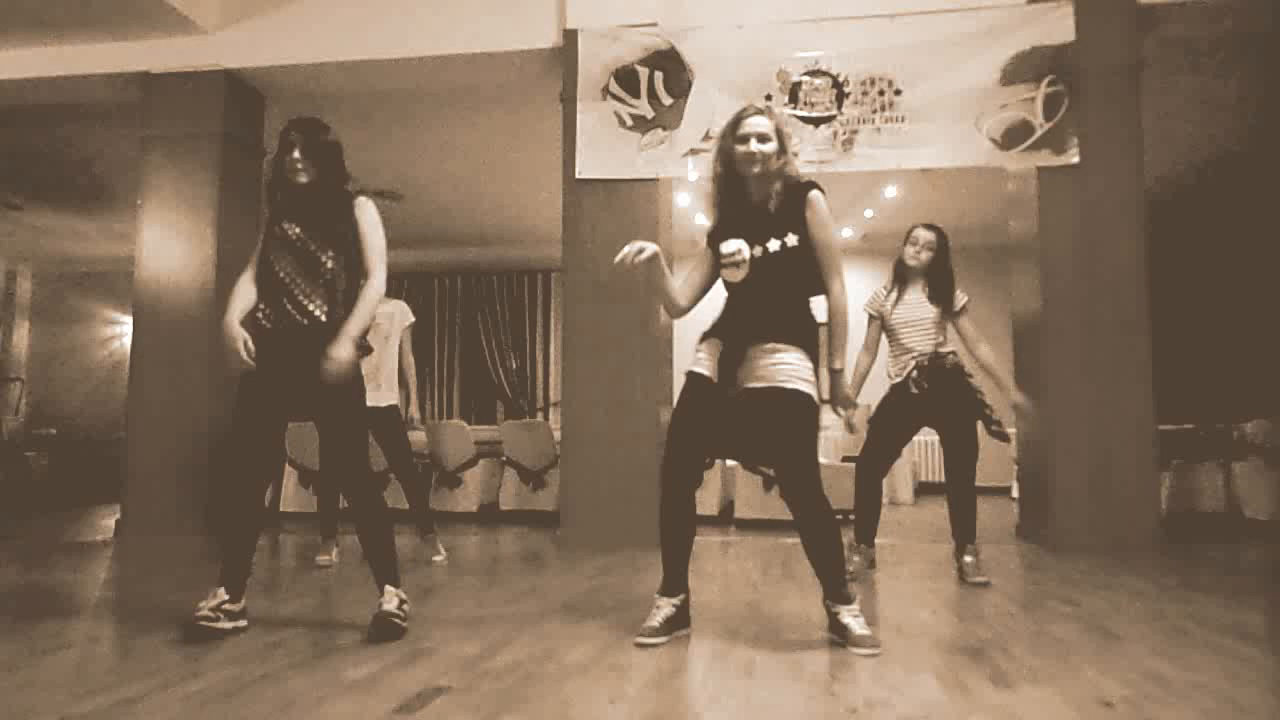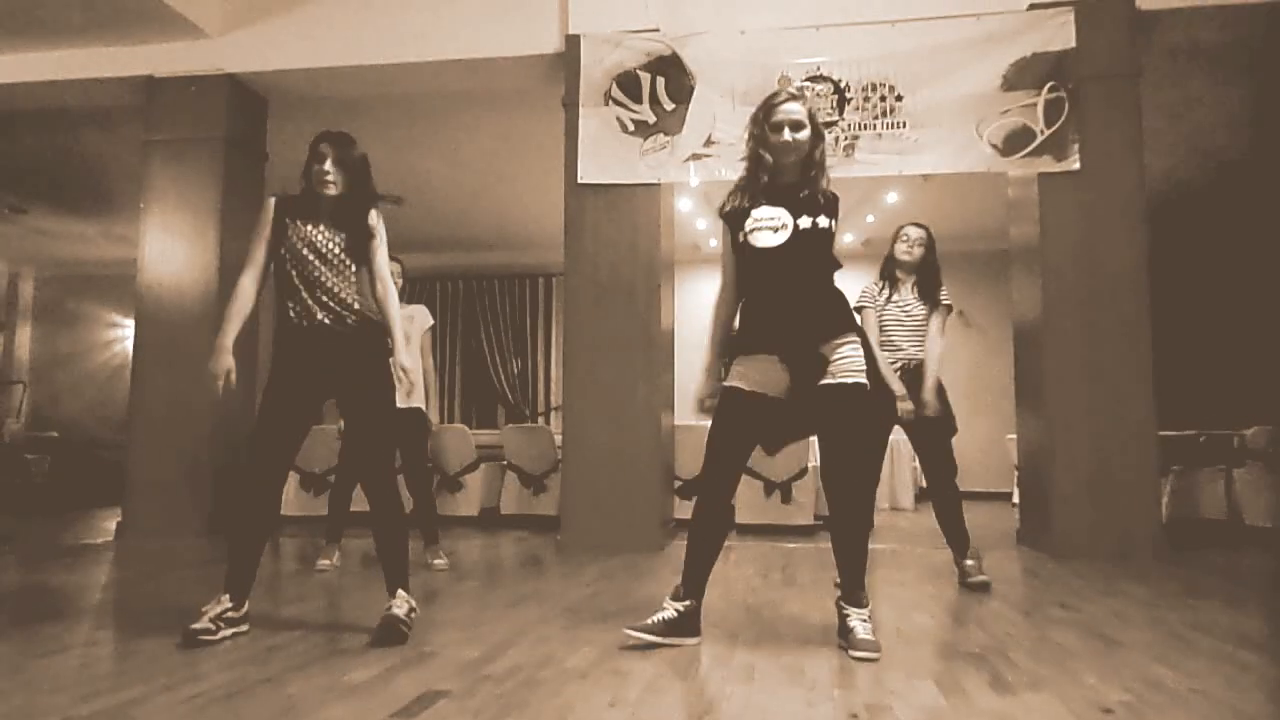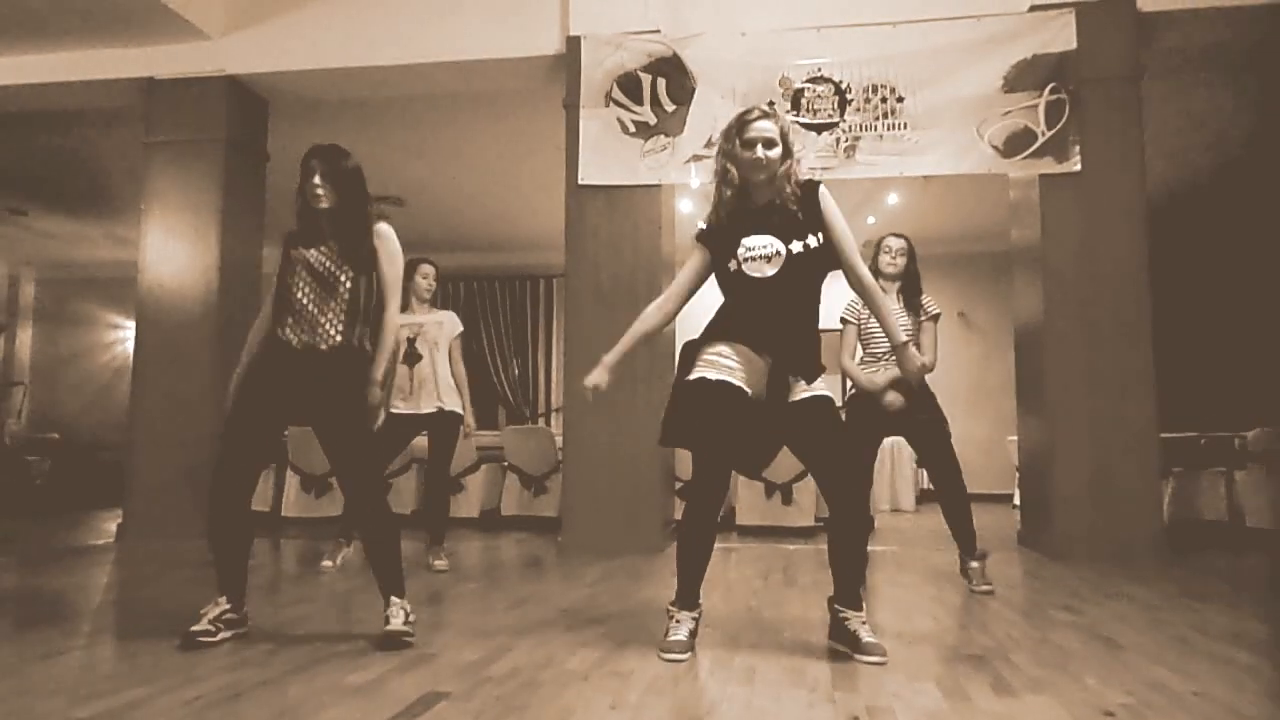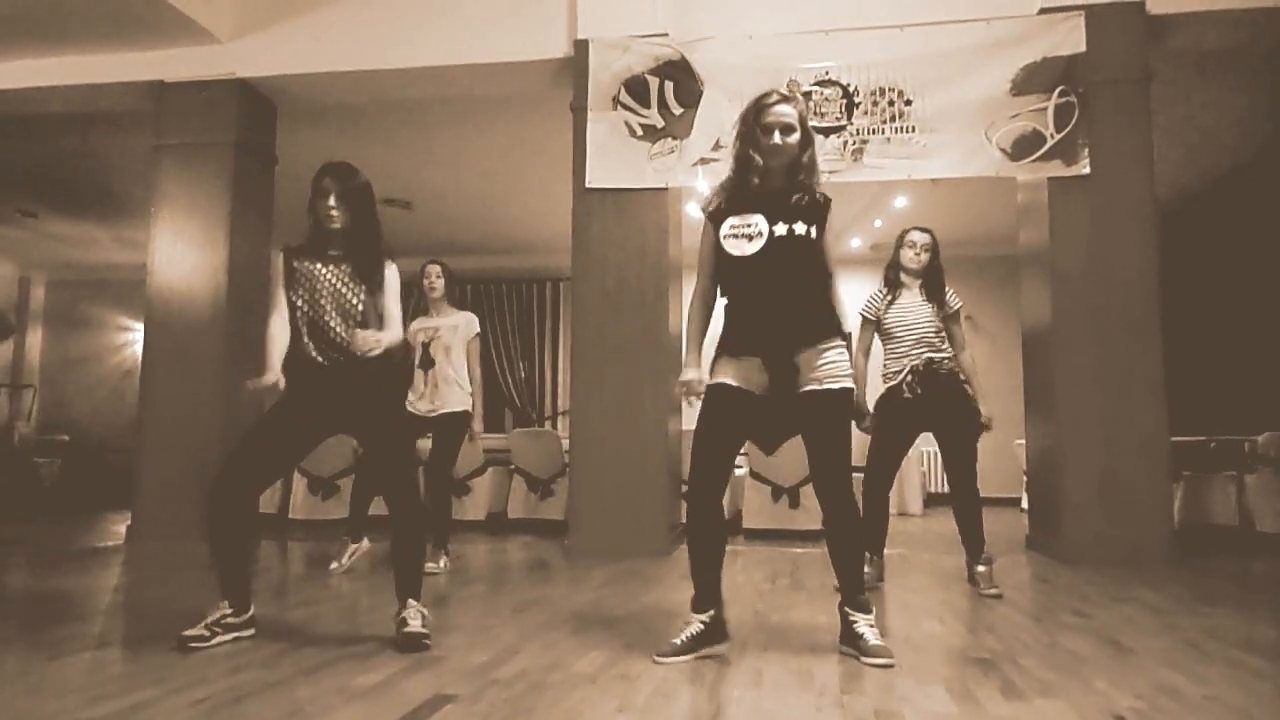
dt=0.5s
person 1, frame 1
left shoulder: (805, 199)
right shoulder: (724, 225)
left elbow: (835, 288)
right elbow: (679, 303)
left wrist: (835, 364)
right wrist: (655, 259)
left hip: (781, 354)
right hip: (720, 352)
left knee: (798, 482)
right knee: (676, 472)
left ankle: (842, 606)
right ankle: (673, 601)
person 1, frame 2
left shoulder: (825, 201)
right shoulder: (742, 203)
right elbow: (730, 293)
right wrist: (710, 371)
left hip: (831, 350)
right hip: (760, 355)
left knee: (849, 482)
right knee: (715, 479)
left ankle: (854, 610)
right ankle: (685, 606)
person 1, frame 3
left shoulder: (812, 199)
right shoulder: (721, 228)
left elbow: (857, 271)
right elbow: (670, 298)
left wrist: (900, 340)
right wrist: (610, 359)
left hip: (798, 365)
right hip: (730, 357)
left knee: (849, 491)
right knee: (708, 488)
left ankle: (848, 614)
right ankle: (684, 613)
person 1, frame 4
left shoulder: (814, 204)
right shoulder: (726, 203)
left elbow: (828, 289)
right elbow: (705, 285)
left wrist: (852, 375)
right wrist: (692, 360)
left hip: (815, 348)
right hip: (741, 354)
left knee: (835, 487)
right knee: (703, 483)
left ankle: (856, 616)
right ankle: (707, 615)
person 2, frame 1
left shoulder: (355, 207)
right shoulder: (277, 212)
left elbow: (375, 279)
right elbow: (254, 271)
left wrist: (346, 340)
right wrist: (232, 317)
left hip: (330, 355)
right hip: (269, 355)
left knee: (350, 472)
right knee: (243, 473)
left ankle: (390, 592)
right ankle: (230, 595)
person 2, frame 2
left shoulder: (367, 220)
right shoulder: (279, 210)
left elbow: (384, 283)
right elbow: (252, 276)
left wrist: (400, 344)
right wrist: (224, 344)
left hip: (361, 353)
right hip: (298, 352)
left knee: (376, 474)
right knee: (261, 472)
left ankle: (399, 596)
right ankle: (233, 600)
person 2, frame 3
left shoulder: (376, 236)
right shoulder: (291, 244)
left elbow: (390, 310)
right elbow: (269, 316)
left wrist: (374, 381)
right wrist: (237, 380)
left hip: (337, 376)
right hip: (277, 373)
left knee: (362, 490)
right knee: (228, 483)
left ankle: (395, 603)
right ankle: (230, 604)
person 2, frame 4
left shoulder: (380, 265)
right shoulder: (289, 260)
left elbow: (393, 327)
right elbow: (280, 318)
left wrist: (380, 339)
right wrist: (274, 369)
left hip: (370, 388)
right hip: (309, 389)
left knee: (404, 496)
right knee: (228, 490)
left ankle: (410, 606)
right ankle: (237, 609)
person 3, frame 1
left shoulder: (950, 296)
right shoulder: (883, 297)
left elbow: (976, 345)
right elbow: (868, 352)
left wrist: (1011, 389)
right wrist: (849, 398)
left hip: (948, 386)
right hip: (903, 392)
left knee: (961, 473)
right knee: (869, 468)
left ankle: (966, 553)
right ankle: (862, 550)
person 3, frame 2
left shoulder: (936, 294)
right shoulder: (873, 292)
left elbow: (935, 344)
right elbow: (872, 345)
left wrist: (928, 389)
left hip: (921, 386)
left knee: (941, 473)
left ankle: (965, 557)
person 3, frame 3
left shoulder: (921, 303)
right shoulder: (858, 305)
left elbow: (929, 358)
right elbow: (846, 360)
left wrist: (889, 374)
right wrist: (876, 391)
left hip: (912, 395)
right hip: (869, 398)
left knee: (948, 477)
right knee: (855, 482)
left ankle: (971, 559)
person 3, frame 4
left shoulder: (943, 296)
right shoulder: (878, 299)
left elbow: (961, 351)
right elbow: (862, 355)
left wrist: (978, 400)
right wrist: (861, 405)
left hip: (945, 390)
right hip: (898, 395)
left knee: (963, 477)
right knee: (876, 478)
left ankle: (978, 563)
right ankle: (872, 562)
person 4, frame 1
left shoulder: (398, 309)
left elbow: (407, 357)
left wrist: (414, 402)
left hip: (385, 400)
left knee: (406, 468)
left ankle: (429, 535)
right ankle: (329, 540)
person 4, frame 2
left shoulder: (418, 314)
left elbow: (427, 361)
left wrist: (433, 405)
left hip: (409, 405)
left knee: (417, 473)
right knee: (348, 473)
left ankle: (432, 543)
right ankle: (332, 542)
person 4, frame 3
left shoulder: (448, 319)
right shoulder: (393, 324)
left elbow: (458, 366)
left wrist: (468, 410)
left hip: (444, 408)
right hip: (403, 409)
left knee: (438, 476)
left ankle: (436, 546)
right ankle: (344, 540)
person 4, frame 4
left shoulder: (466, 320)
right shoulder: (416, 326)
left elbow: (475, 370)
right elbow: (416, 368)
left wrist: (477, 415)
left hip: (453, 409)
right hip: (416, 407)
left knee: (438, 477)
left ankle: (440, 549)
right ankle: (355, 538)
